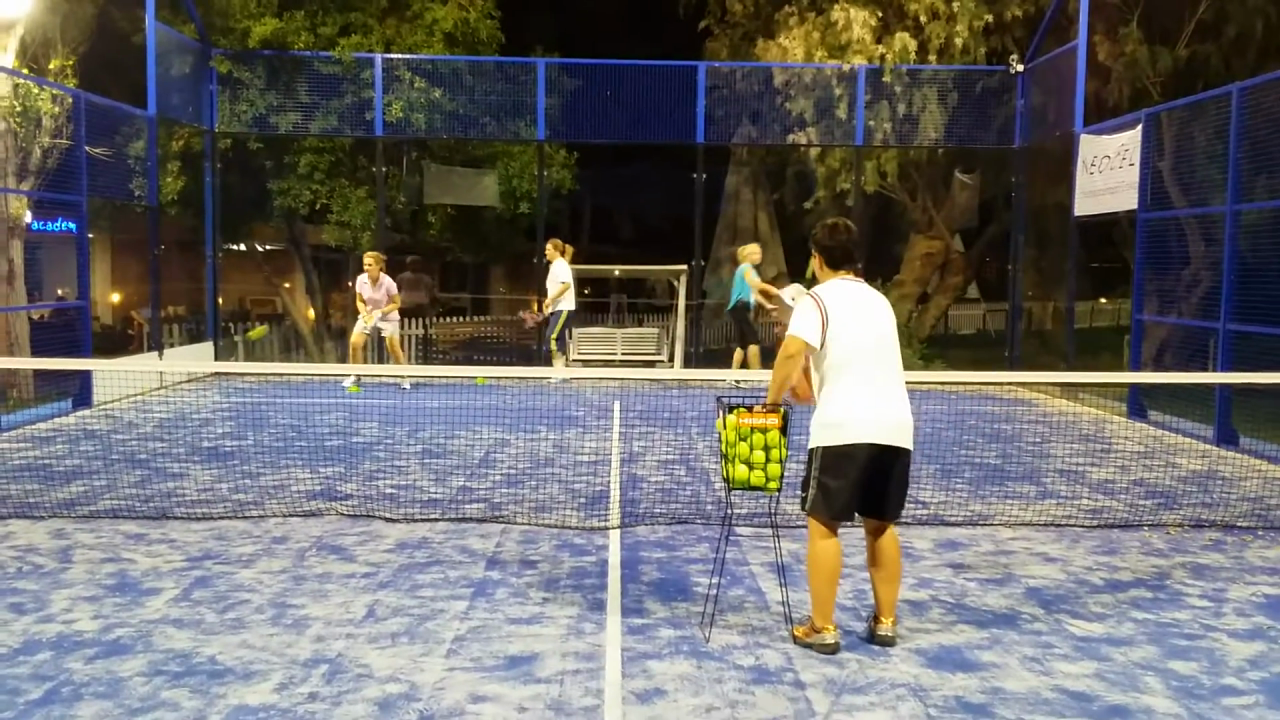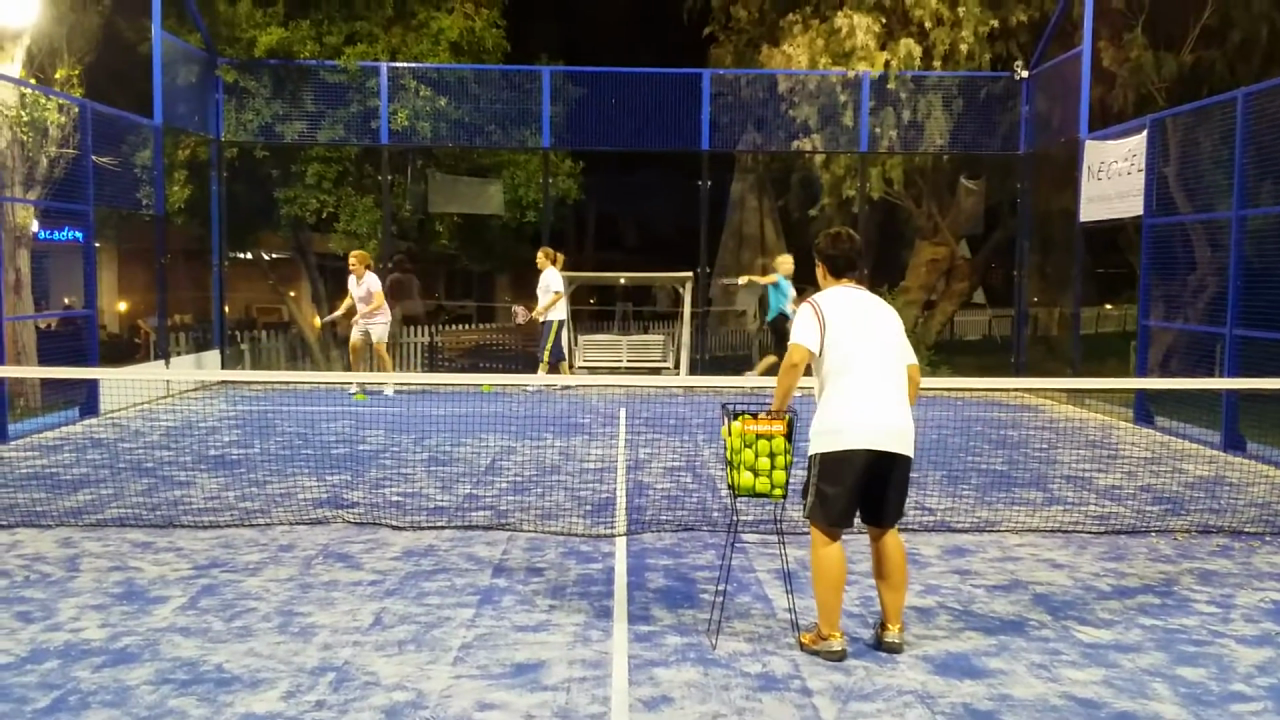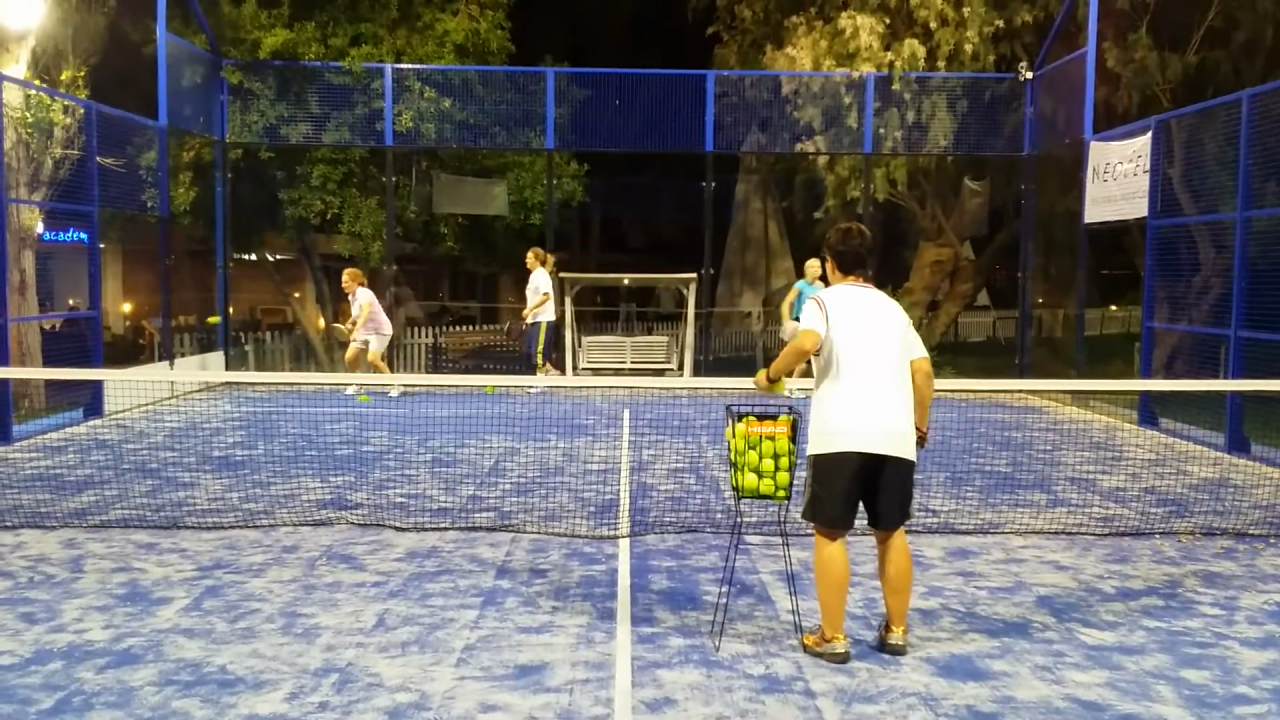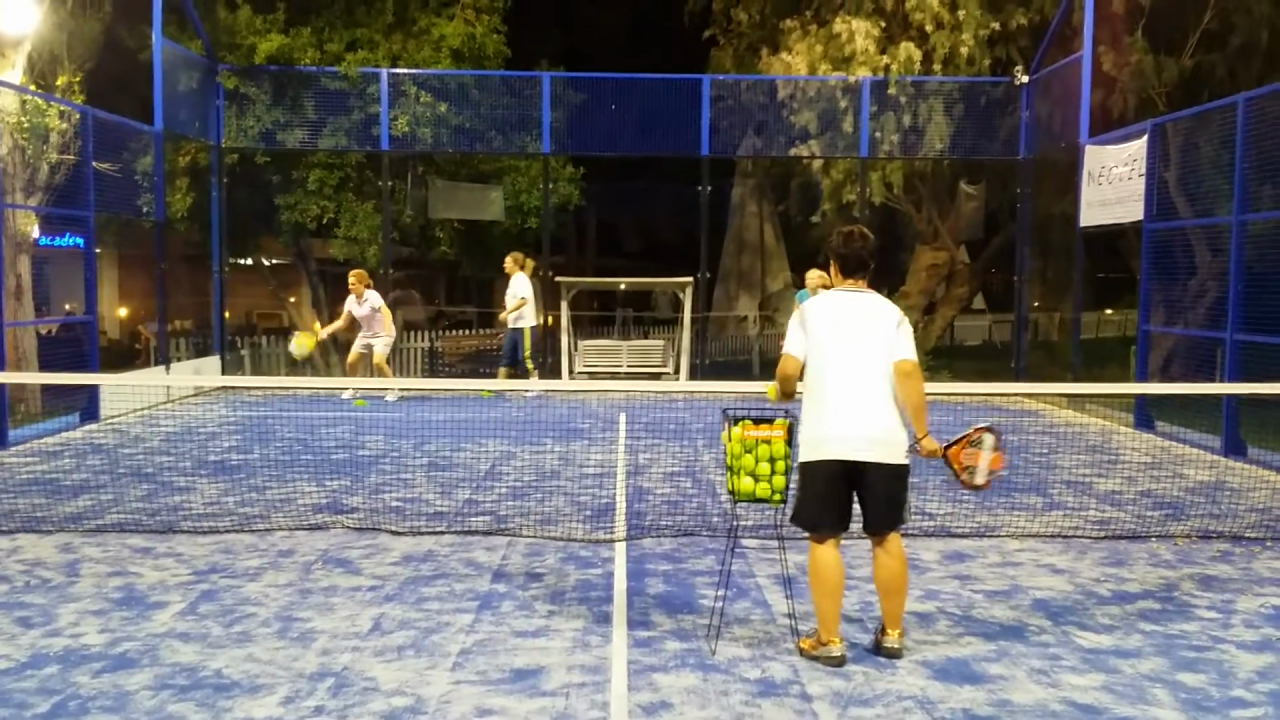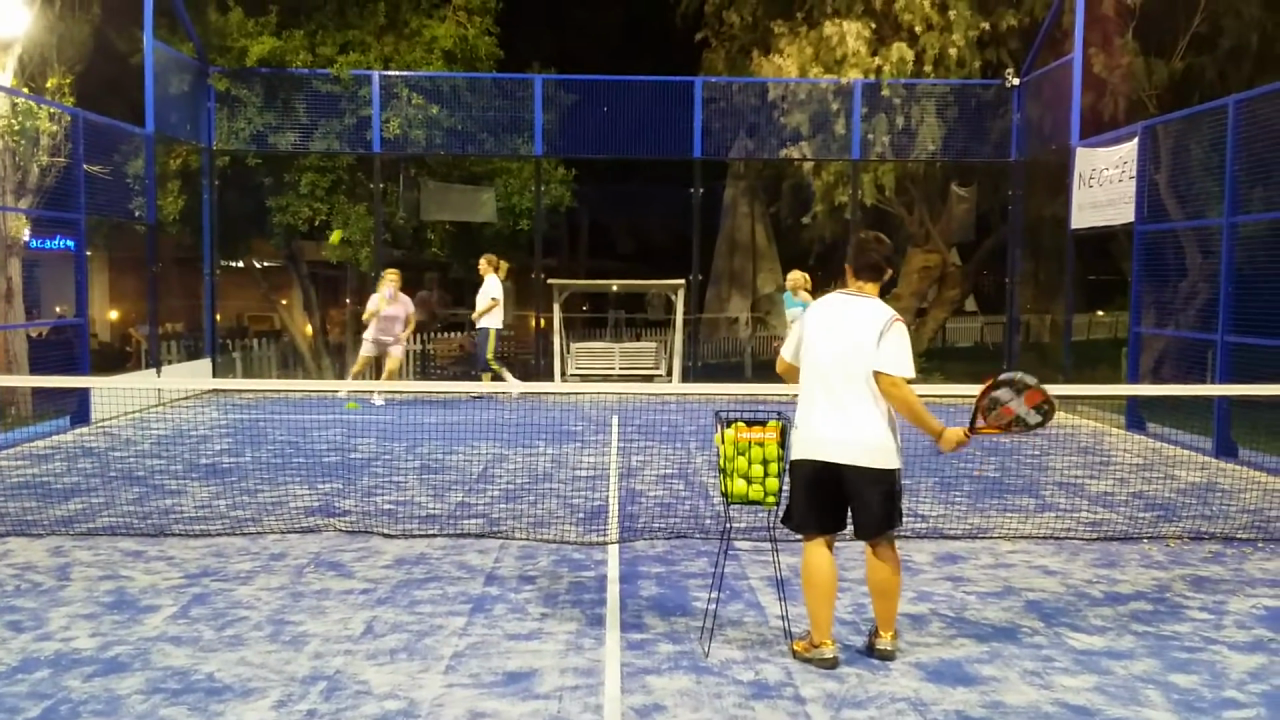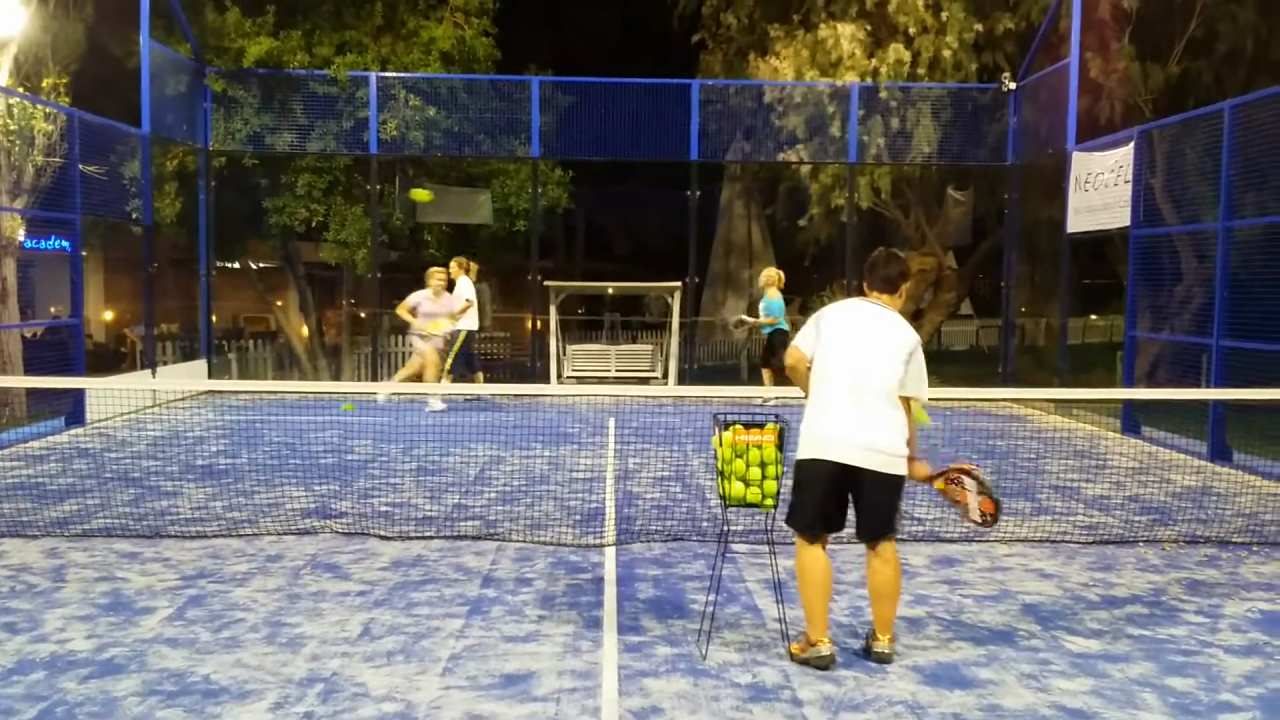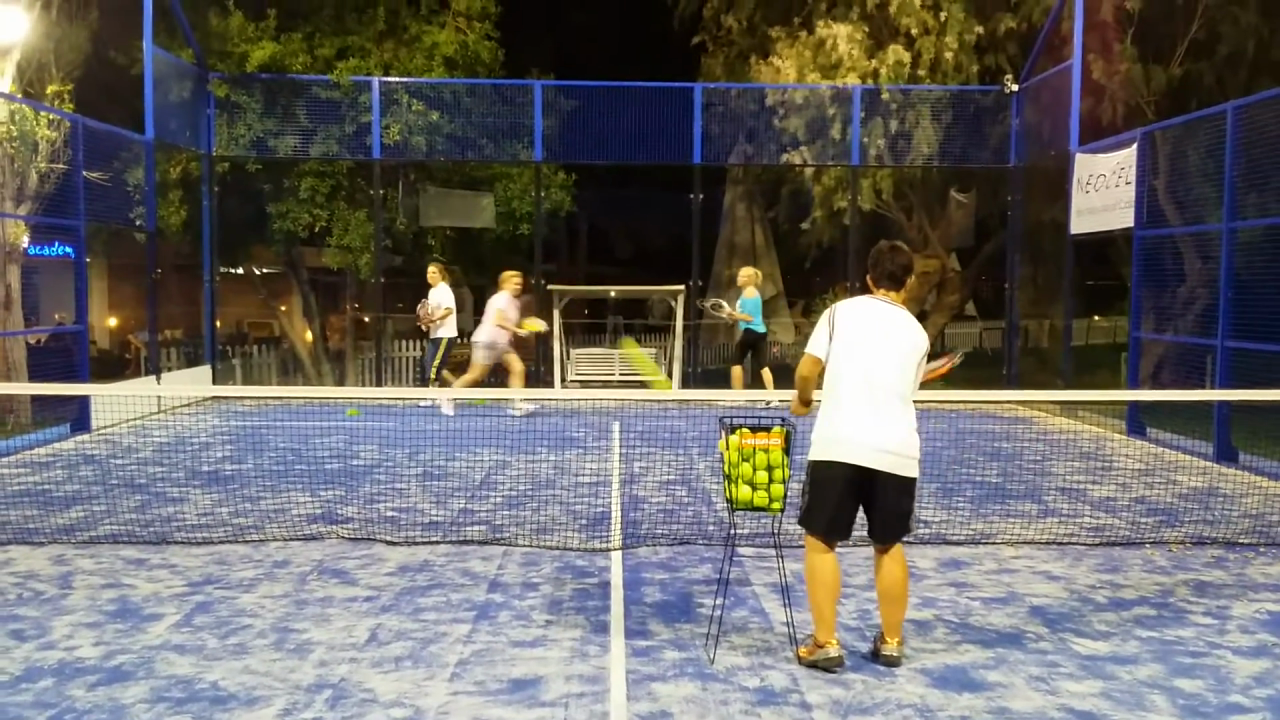
dt=0.3s
person 1, frame 1
left shoulder: (817, 298)
right shoulder: (879, 300)
left elbow: (792, 353)
left wrist: (772, 401)
left hip: (844, 428)
right hip: (895, 427)
left knee: (823, 524)
right knee: (881, 525)
left ankle: (822, 629)
right ankle: (885, 622)
person 1, frame 2
left shoulder: (817, 306)
right shoulder: (885, 309)
left elbow: (796, 361)
right elbow: (912, 375)
left wrist: (777, 408)
left hip: (843, 434)
right hip: (896, 434)
left knee: (825, 531)
right knee: (885, 530)
left ankle: (828, 636)
right ankle: (892, 628)
person 1, frame 3
left shoulder: (823, 300)
right shoulder: (893, 308)
left elbow: (808, 343)
right elbow: (923, 371)
left wrist: (771, 374)
right wrist: (921, 425)
left hip: (840, 436)
right hip: (894, 437)
left knee: (830, 534)
right knee: (891, 533)
left ankle: (833, 638)
right ankle: (896, 632)
person 1, frame 4
left shoulder: (813, 309)
right shoulder: (891, 312)
left elbow: (788, 370)
right elbow: (907, 374)
left wrist: (784, 390)
right wrist: (922, 433)
left hip: (827, 441)
right hip: (883, 443)
left knee: (825, 539)
right knee: (886, 537)
left ankle: (829, 641)
right ankle: (892, 634)
person 1, frame 5
left shoulder: (815, 310)
right shoulder: (887, 320)
left elbow: (785, 369)
right elbow: (891, 388)
right wrist: (939, 432)
left hip: (813, 445)
right hip: (870, 449)
left knee: (817, 540)
right knee: (880, 541)
left ankle: (821, 642)
right ankle: (885, 636)
person 1, frame 6
left shoulder: (831, 313)
right shoulder: (907, 335)
left elbow: (793, 362)
right elbow: (903, 408)
right wrist: (913, 457)
left hip: (823, 445)
right hip: (881, 453)
left knee: (812, 540)
right knee: (881, 544)
left ankle: (817, 642)
right ankle: (882, 639)
person 1, frame 7
left shoulder: (842, 311)
right shoulder: (917, 332)
left elbow: (807, 370)
left wrist: (802, 400)
left hip: (838, 445)
right hip: (895, 453)
left knee: (820, 541)
right knee: (889, 547)
left ankle: (826, 644)
right ankle: (891, 642)
